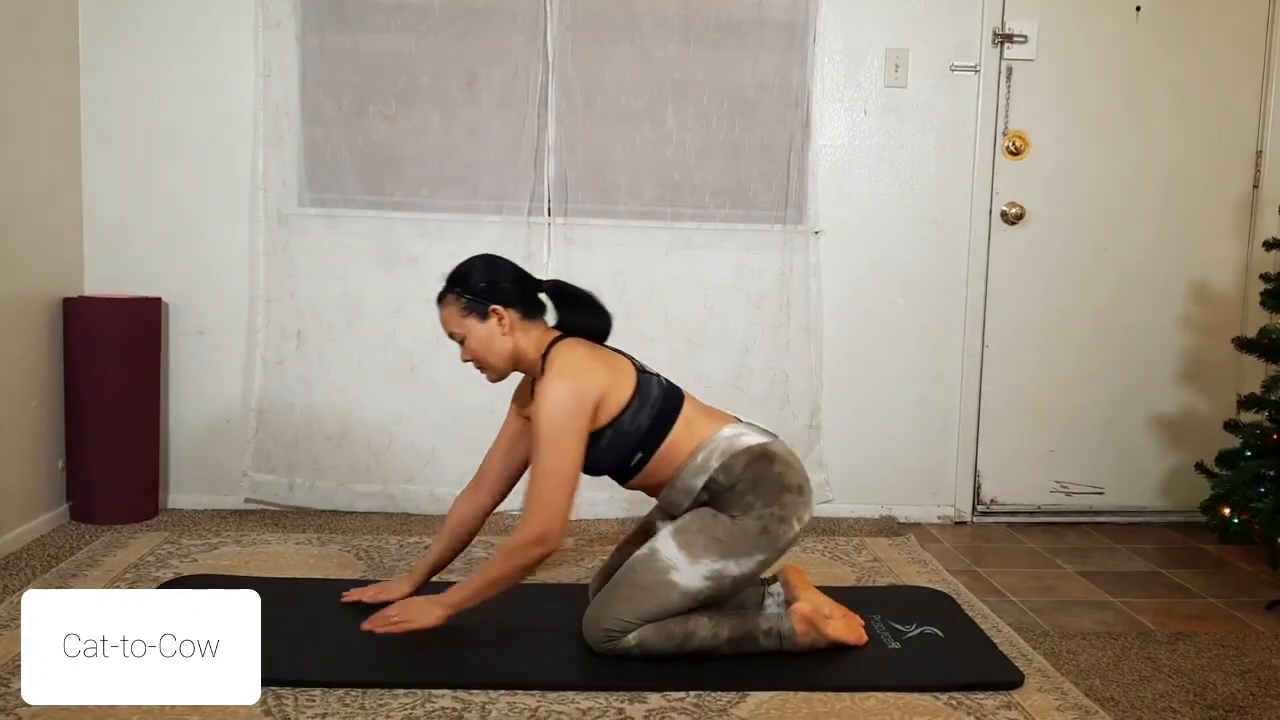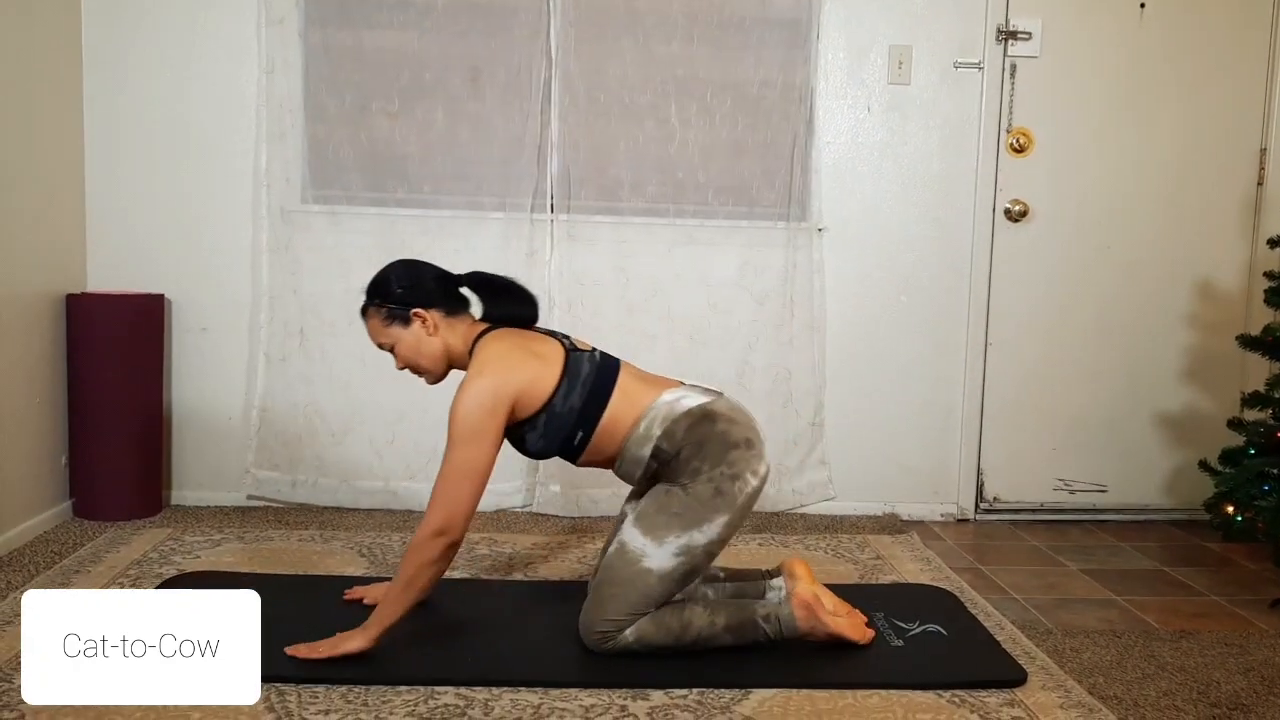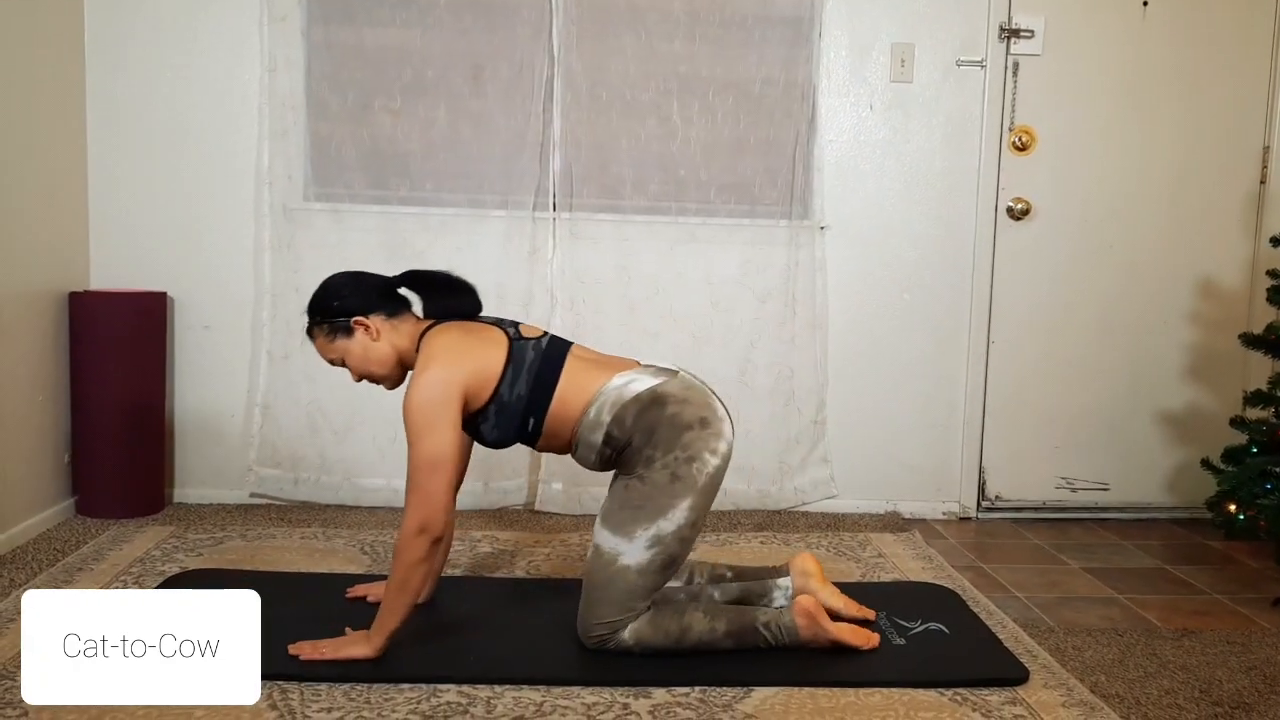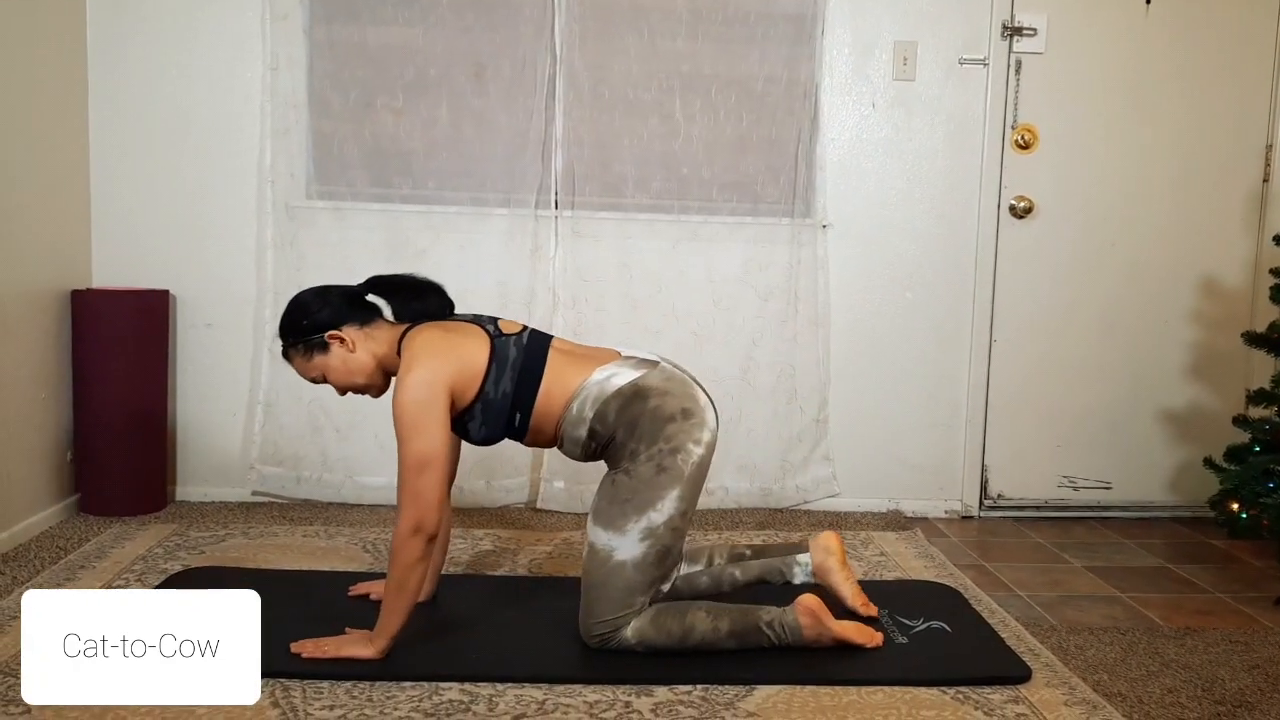
dt=0.4s
person 1, frame 1
left shoulder: (563, 385)
right shoulder: (537, 389)
left elbow: (540, 534)
right elbow: (482, 493)
left wrist: (443, 605)
right wrist: (412, 580)
left hip: (755, 493)
right hip: (713, 493)
left knee: (608, 629)
right knee: (611, 592)
left ankle: (791, 624)
right ankle: (776, 591)
person 1, frame 2
left shoulder: (487, 381)
right shoulder: (502, 352)
left elbow: (444, 527)
right elbow: (451, 512)
left wrist: (369, 631)
right wrist: (406, 586)
left hip: (710, 455)
right hip: (696, 448)
left knee: (605, 629)
right knee: (628, 588)
left ankle: (791, 613)
right ankle: (780, 584)
person 1, frame 3
left shoulder: (432, 376)
right shoulder: (454, 344)
left elbow: (425, 525)
right elbow: (444, 494)
left wrist: (374, 638)
right wrist: (416, 585)
left hip: (670, 437)
right hip: (678, 414)
left knee: (605, 629)
right knee: (638, 583)
left ankle: (793, 622)
right ankle: (789, 582)
person 1, frame 4
left shoulder: (419, 375)
right shoulder: (437, 345)
left elbow: (419, 524)
right elbow: (440, 494)
left wrist: (378, 639)
right wrist: (420, 584)
left hip: (656, 426)
right hip: (667, 398)
left knee: (609, 627)
right knee: (653, 576)
left ankle: (798, 623)
right ankle: (808, 558)
